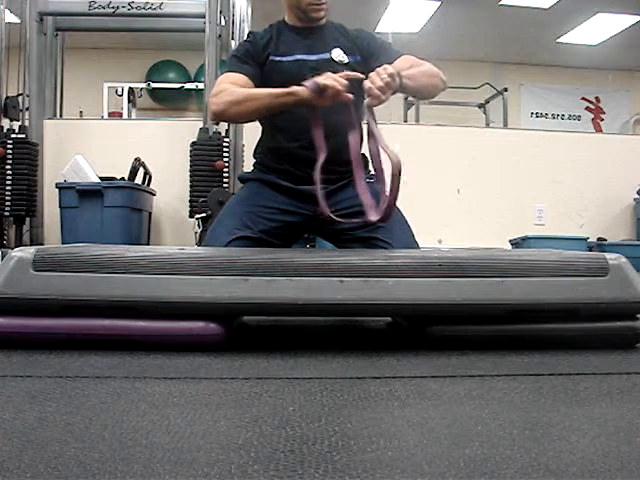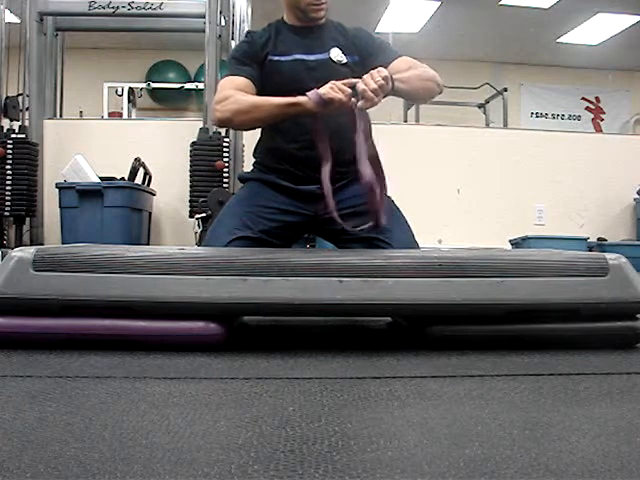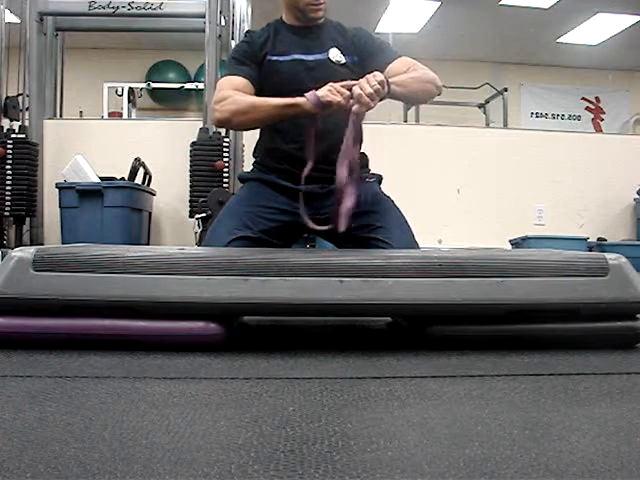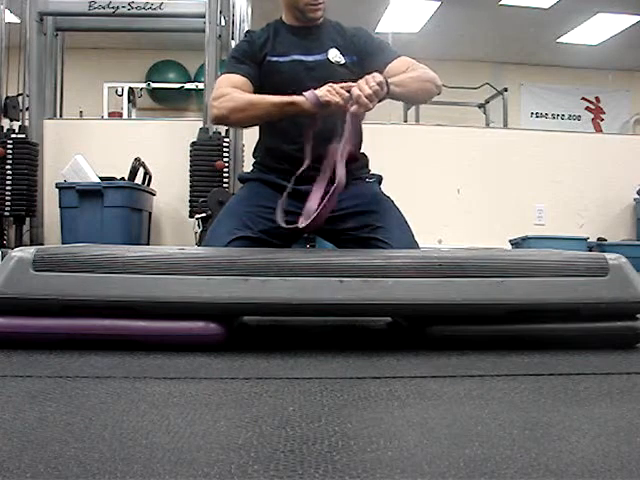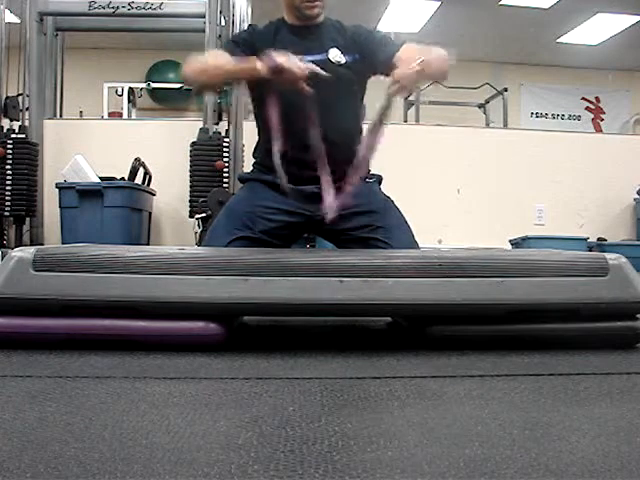
dt=0.2s
person 1, frame 1
left shoulder: (358, 41)
right shoulder: (258, 45)
left elbow: (435, 79)
right elbow: (220, 104)
left wrist: (397, 78)
right wrist: (302, 93)
left hip: (347, 185)
right hip: (274, 185)
person 1, frame 2
left shoulder: (357, 41)
right shoulder: (256, 44)
left elbow: (431, 82)
right elbow: (224, 110)
left wrist: (390, 82)
right wrist: (307, 102)
left hip: (347, 184)
right hip: (274, 185)
person 1, frame 3
left shoulder: (356, 40)
right shoulder: (256, 45)
left elbow: (430, 83)
right elbow: (223, 110)
left wrist: (385, 85)
right wrist: (306, 103)
right hip: (274, 185)
person 1, frame 4
left shoulder: (356, 41)
right shoulder: (257, 45)
left elbow: (429, 81)
right elbow: (221, 107)
left wrist: (383, 84)
right wrist: (304, 102)
left hip: (348, 183)
right hip: (274, 184)
person 1, frame 5
left shoulder: (358, 40)
right shoulder: (257, 39)
left elbow: (436, 59)
right elbow: (194, 72)
left wrist: (422, 64)
right wrist: (259, 67)
right hip: (272, 186)
